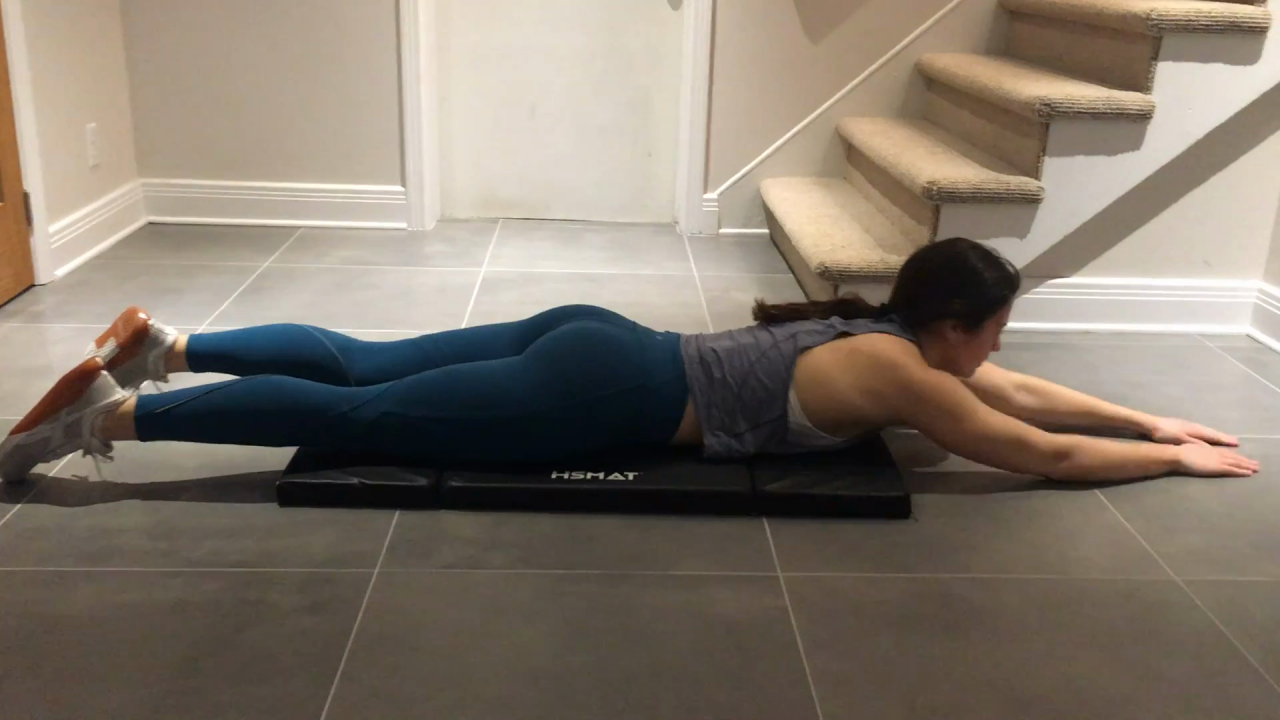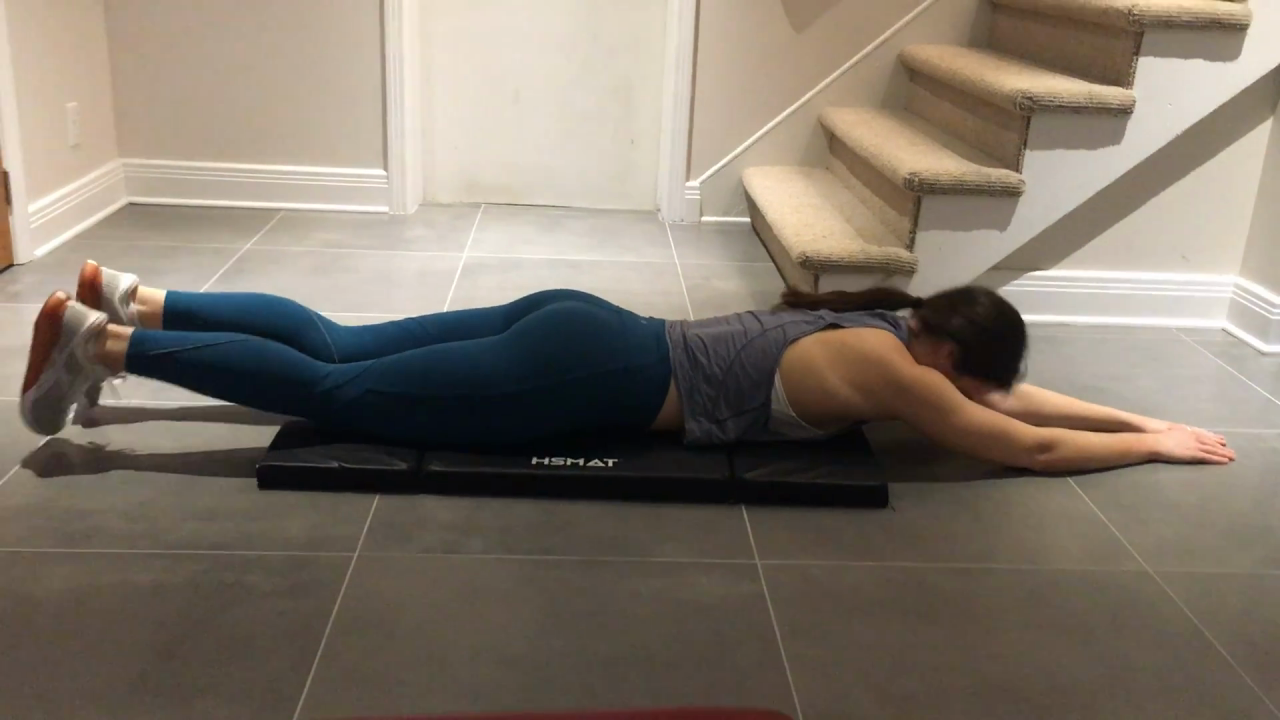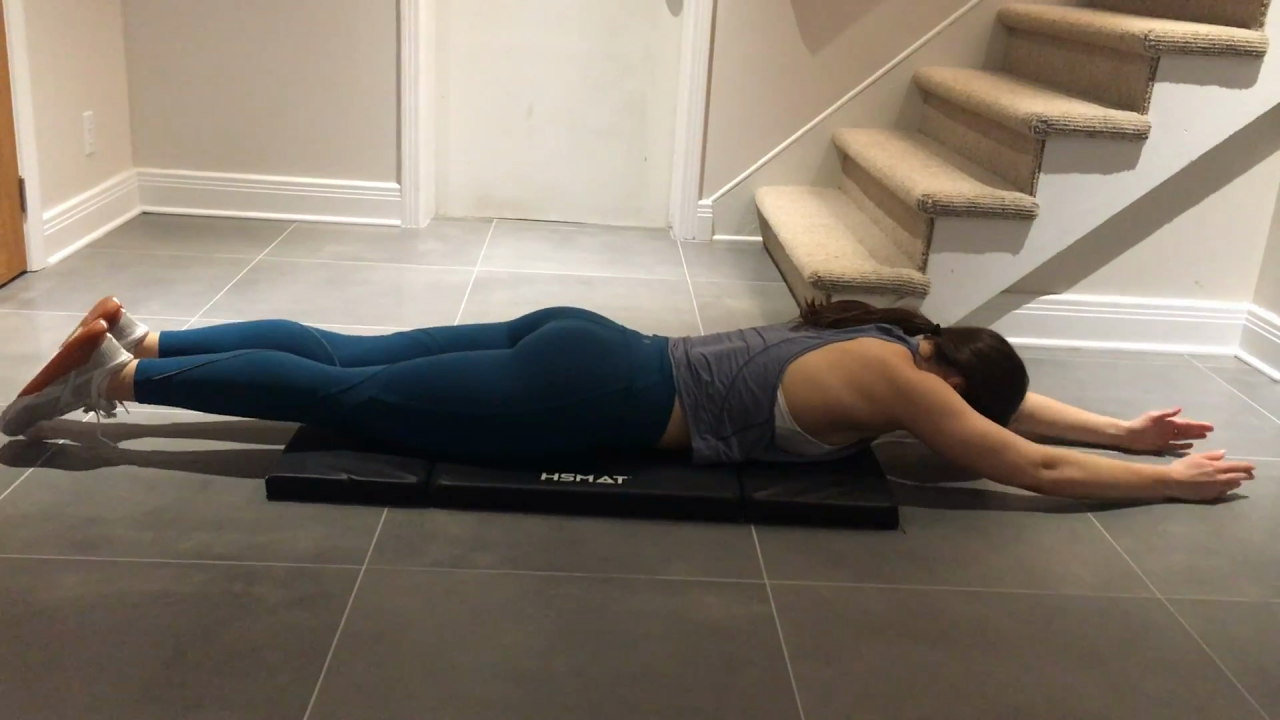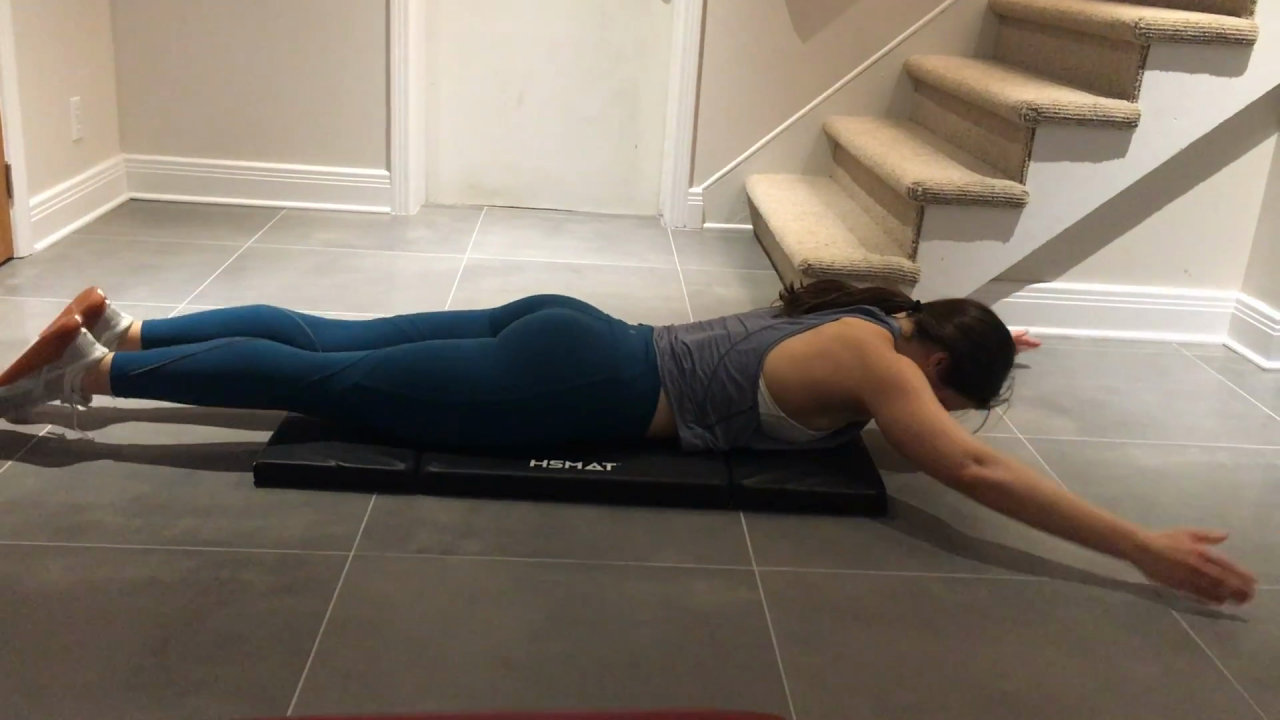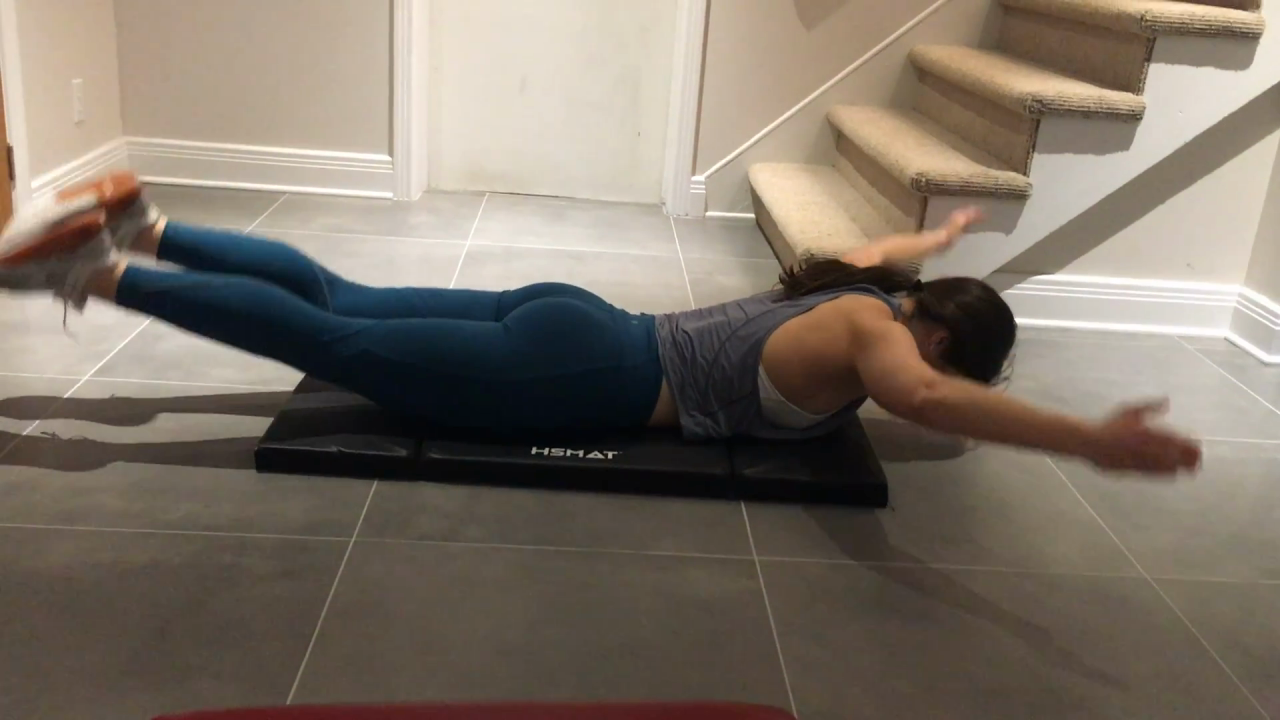
dt=1s
person 1, frame 1
left shoulder: (893, 335)
right shoulder: (905, 379)
left elbow: (1022, 394)
right elbow: (1049, 456)
left wrist: (1161, 418)
right wrist: (1176, 460)
left hip: (598, 345)
right hip: (606, 395)
left knee: (362, 366)
right knee: (356, 419)
left ankle: (166, 344)
right ankle: (116, 412)
person 1, frame 2
left shoulder: (884, 326)
right shoulder: (885, 371)
left elbow: (1005, 389)
right elbow: (1025, 443)
left wrist: (1136, 414)
right wrist: (1156, 446)
left hip: (579, 331)
right hip: (584, 376)
left knee: (339, 343)
right knee: (336, 391)
left ankle: (135, 301)
right ankle: (106, 344)
person 1, frame 3
left shoulder: (896, 342)
right shoulder: (892, 380)
left elbow: (1001, 392)
right elbow: (1030, 467)
left wrist: (1119, 428)
right wrist: (1172, 482)
left hip: (580, 351)
right hip: (587, 397)
left knee: (350, 357)
right knee: (344, 396)
left ankle: (135, 337)
right ankle: (114, 374)
person 1, frame 4
left shoulder: (868, 319)
right shoulder: (875, 368)
right elbow: (978, 470)
left wrist: (990, 337)
right wrist: (1142, 546)
left hip: (565, 339)
right hip: (571, 386)
left knee: (332, 341)
right knee: (330, 379)
left ankle: (114, 331)
person 1, frame 5
left shoulder: (854, 284)
right shoulder: (869, 329)
left elbow: (895, 254)
right elbow: (919, 398)
left wrist: (943, 234)
right wrist: (1087, 440)
left hip: (566, 327)
right hip: (571, 377)
left knee: (333, 306)
right knee: (328, 341)
left ankle: (139, 223)
right ankle: (101, 269)
